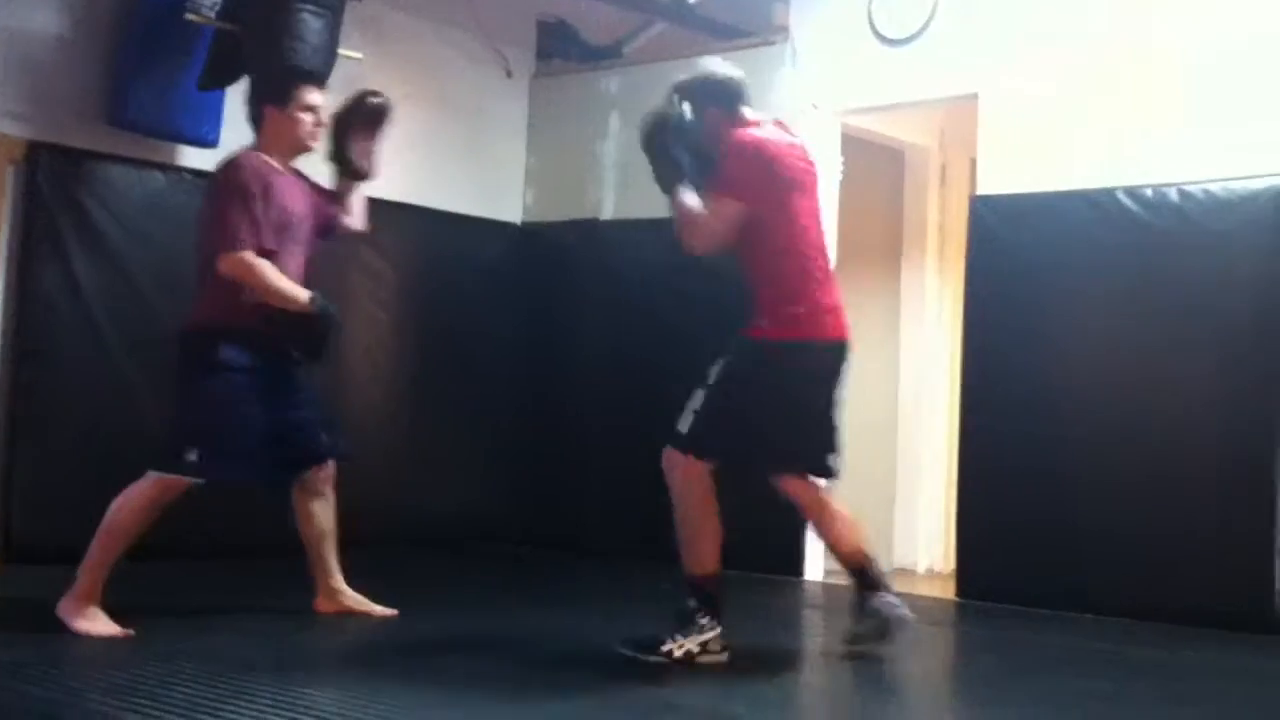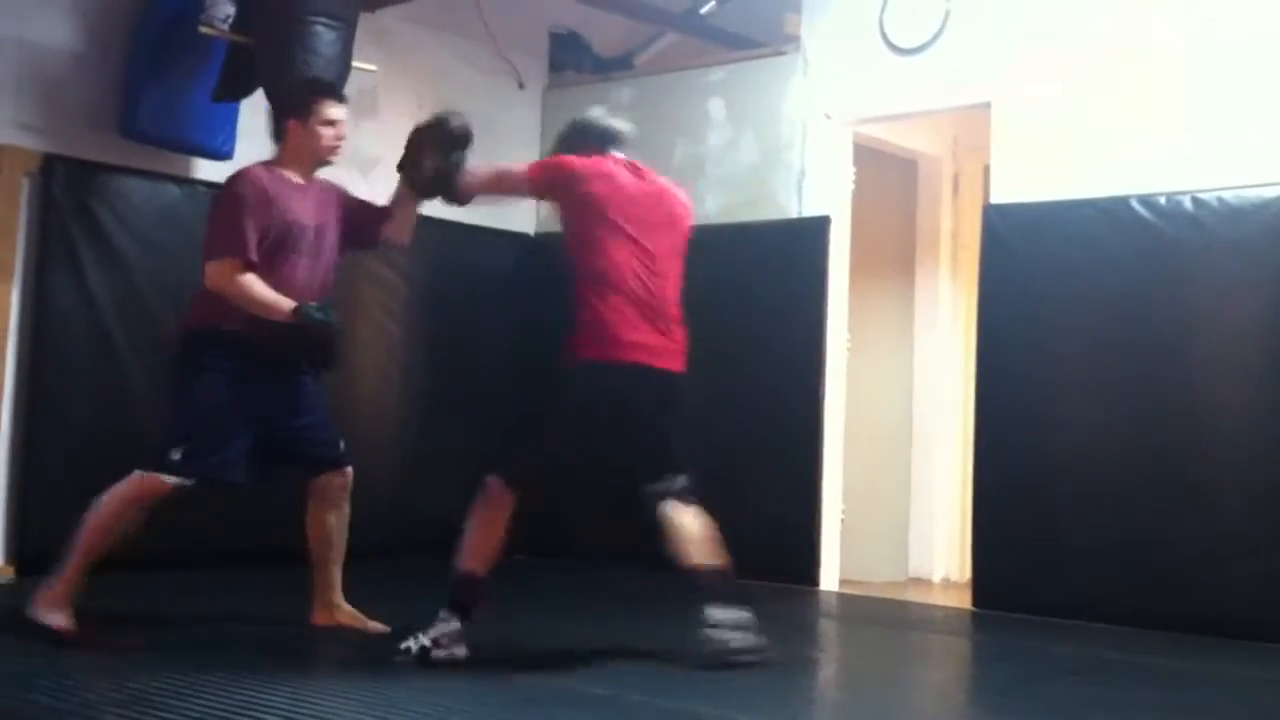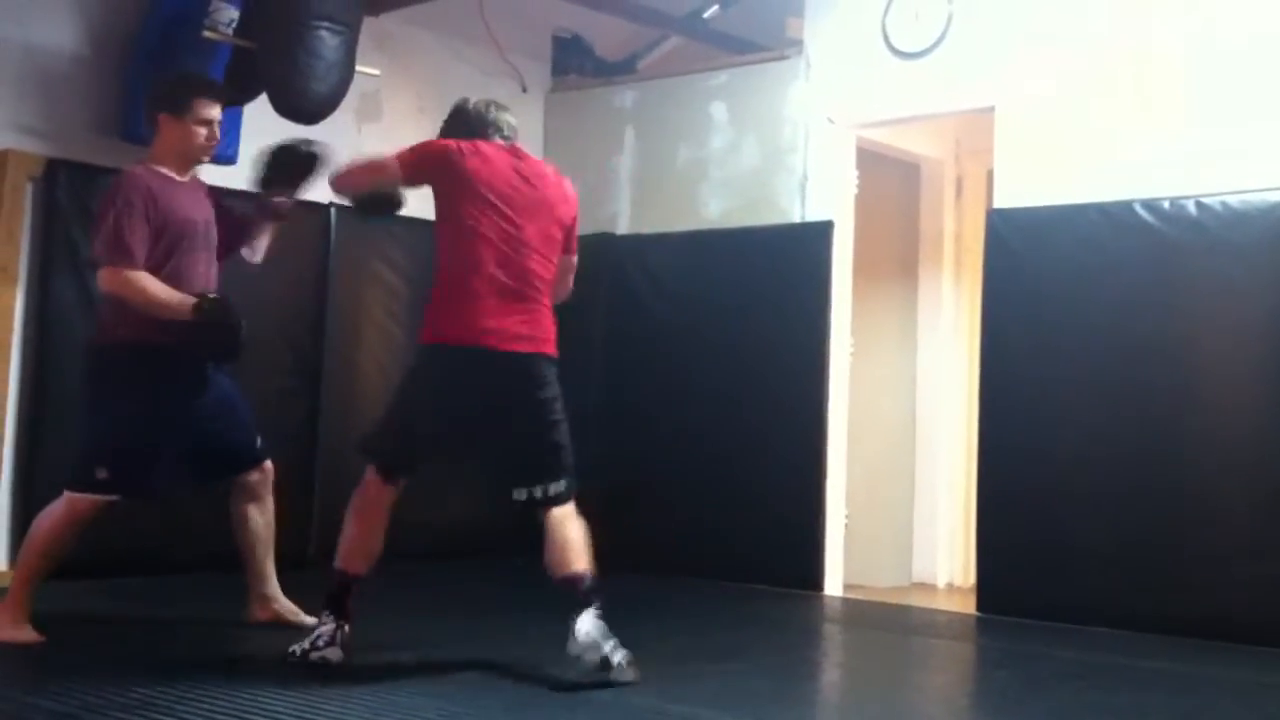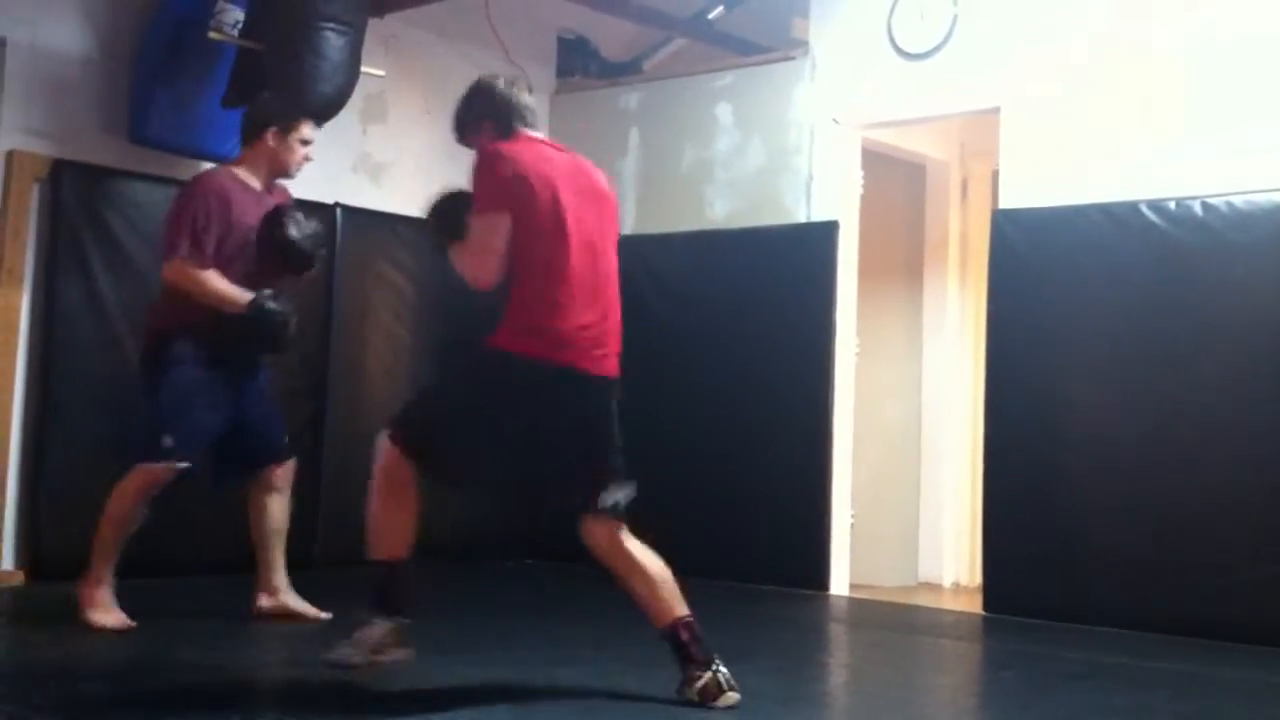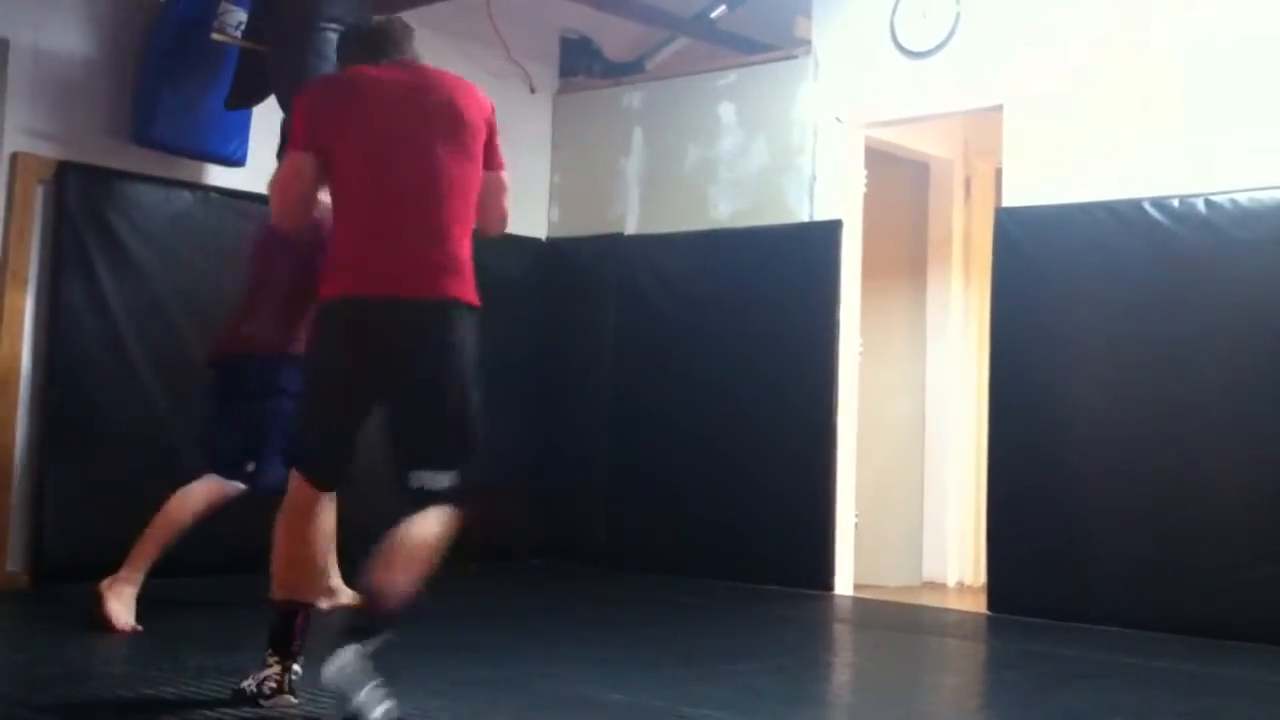
dt=0.5s
person 1, frame 1
left shoulder: (744, 149)
right shoulder: (784, 141)
left elbow: (701, 238)
left wrist: (677, 179)
right wrist: (689, 170)
left hip: (783, 339)
right hip: (820, 335)
left knee: (685, 462)
right knee: (796, 479)
left ankle: (702, 623)
right ankle: (874, 595)
person 1, frame 2
left shoulder: (573, 172)
right shoulder: (676, 198)
left elbow: (480, 182)
left wrist: (456, 180)
left hip: (597, 363)
right hip: (664, 368)
left knee: (500, 488)
right knee: (674, 498)
left ankle: (453, 623)
right ankle: (724, 610)
person 1, frame 3
left shoulder: (450, 155)
right shoulder: (560, 188)
left elbow: (349, 183)
left wrist: (368, 179)
left hip: (454, 351)
right hip: (530, 358)
left knee: (379, 484)
right knee: (558, 506)
left ankle: (332, 624)
right ankle: (587, 620)
person 1, frame 4
left shoulder: (503, 162)
right shoulder: (594, 175)
left elbow: (482, 270)
left wrist: (456, 246)
left hip: (524, 357)
right hip: (592, 368)
left knee: (398, 452)
right knee: (609, 536)
left ankle: (387, 619)
right ankle: (702, 668)
person 1, frame 5
left shoulder: (325, 94)
right shoulder: (469, 98)
left elbow: (287, 211)
right elbow: (494, 219)
left hip: (353, 307)
right hip: (442, 308)
left knee: (309, 486)
right knee: (437, 502)
left ankle: (280, 664)
right ankle: (356, 647)
person 2, frame 1
left shoulder: (297, 186)
right shoulder: (245, 172)
left elbow: (350, 220)
right elbow: (236, 261)
right wrist: (307, 303)
left hip: (274, 354)
right hip: (225, 350)
left knee: (317, 468)
right knee: (175, 475)
left ankle: (331, 590)
right ankle: (81, 596)
person 2, frame 2
left shoulder: (330, 198)
right shoulder: (251, 186)
left elbow: (393, 232)
right elbow: (222, 274)
left wrist: (416, 181)
right wrist: (295, 315)
left hip: (286, 365)
right hip: (224, 357)
left knee: (335, 475)
right knee: (163, 477)
left ankle: (330, 604)
right ankle: (62, 586)
person 2, frame 3
left shoulder: (202, 196)
right shoulder: (134, 187)
left elbow: (251, 250)
right elbow: (115, 278)
left wrist: (274, 204)
right wrist: (195, 309)
left hip: (195, 365)
right hip: (136, 365)
left knee: (257, 472)
right knee: (90, 494)
left ankle: (267, 598)
person 2, frame 4
left shoulder: (277, 198)
right shoulder: (211, 189)
left elbow: (281, 269)
right elbow: (180, 270)
right wrist: (254, 305)
left hip: (238, 353)
right hip: (186, 348)
left knee: (276, 468)
right knee: (161, 465)
left ankle: (274, 590)
right ankle: (97, 586)
person 2, frame 5
right shoulder: (319, 223)
left hip: (270, 367)
right hip: (261, 370)
right knee: (227, 479)
left ankle: (331, 587)
right ankle: (124, 583)
